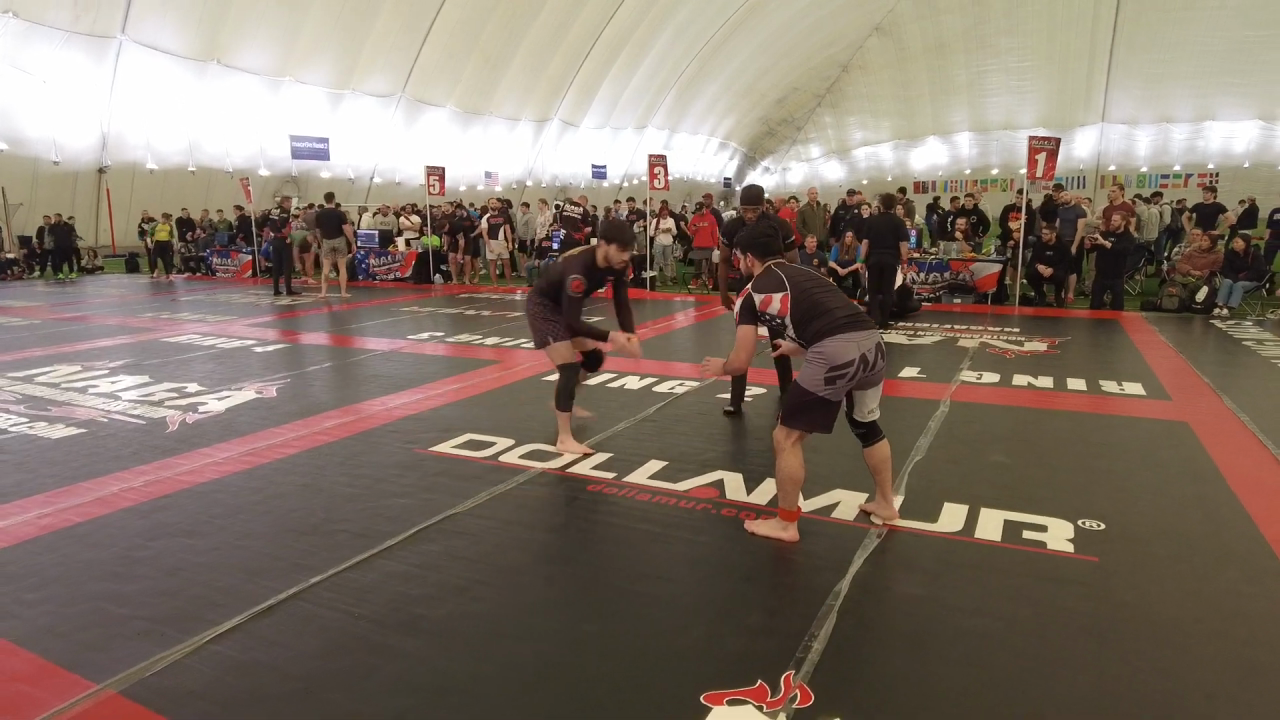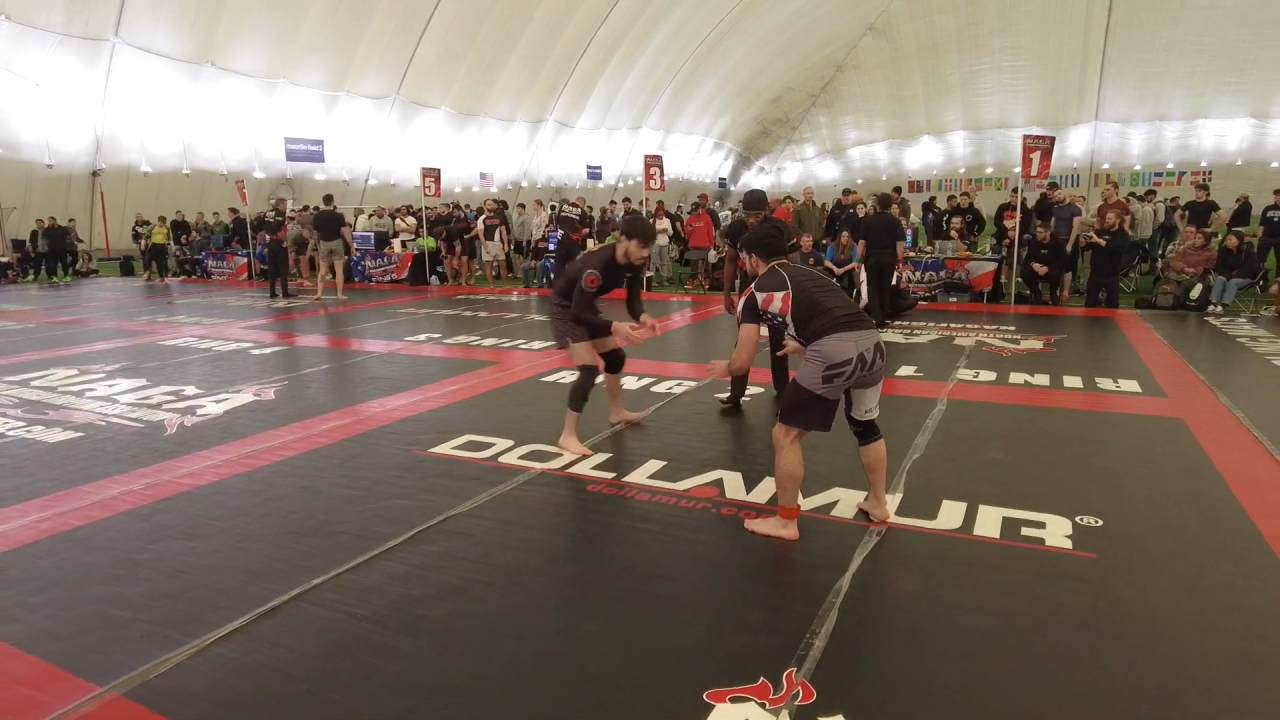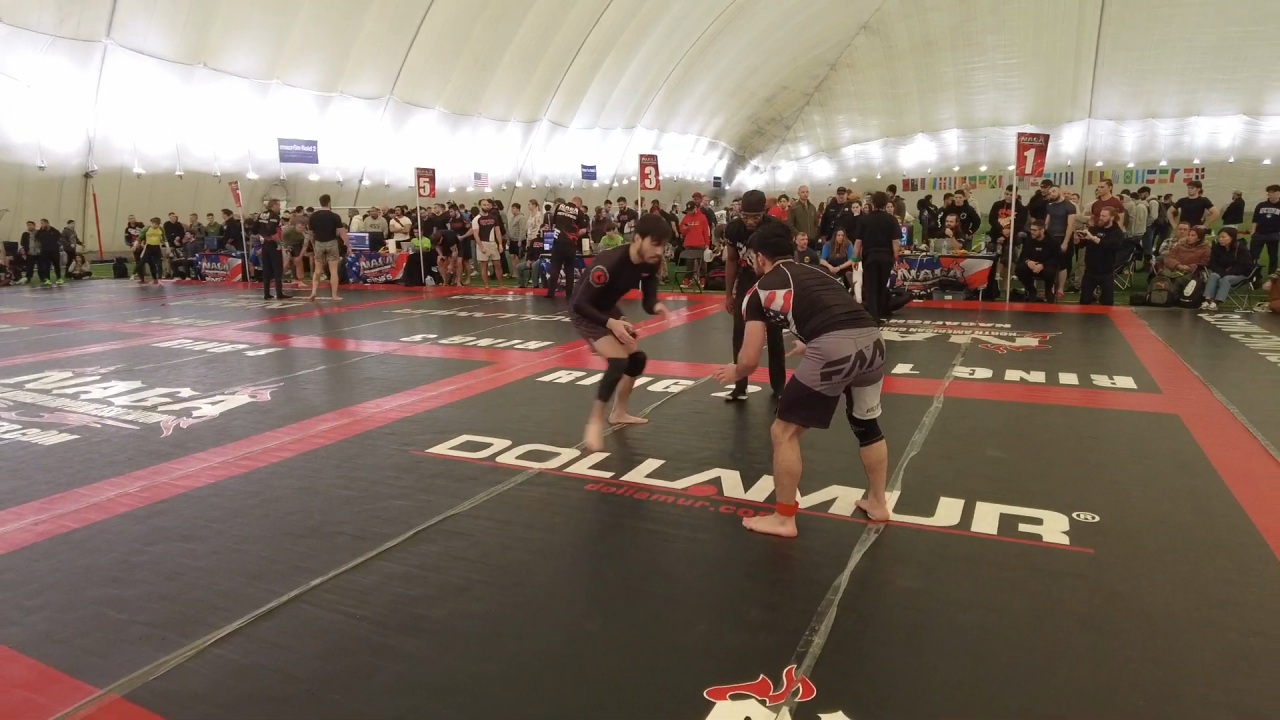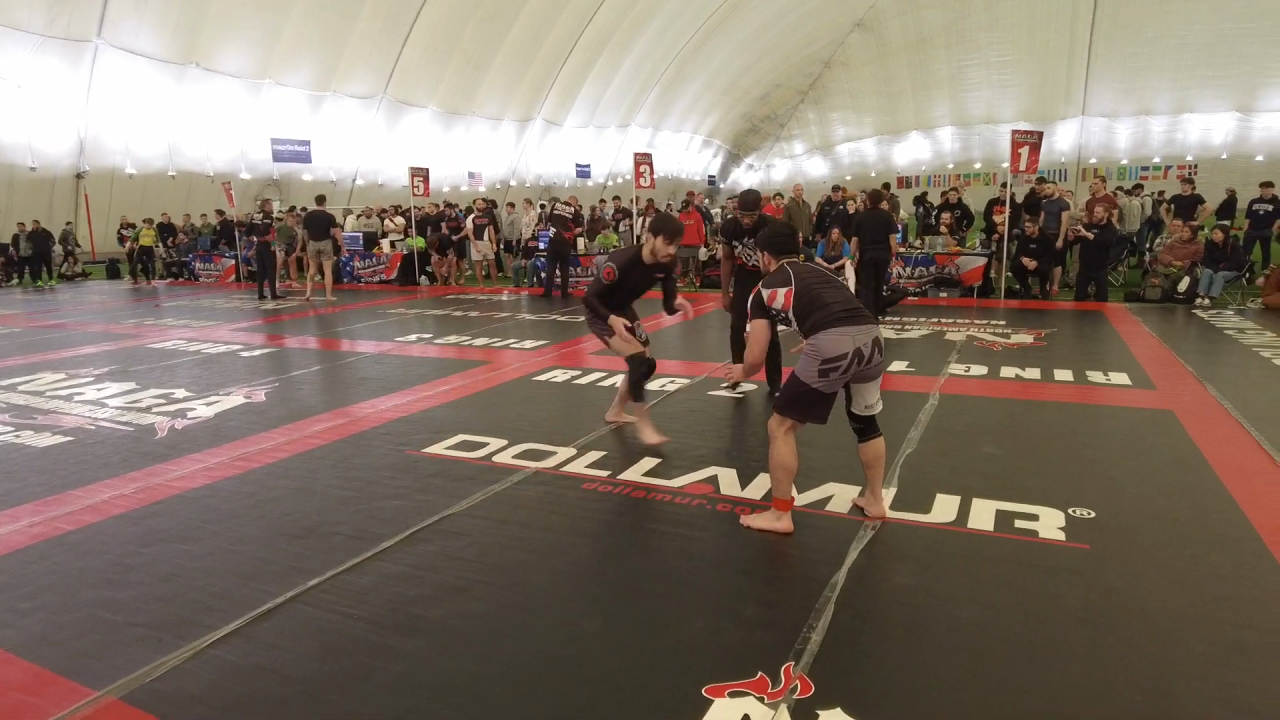
dt=0.1s
person 1, frame 1
left shoulder: (751, 294)
right shoulder: (804, 274)
left elbow: (740, 363)
left wrist: (720, 367)
left hip: (836, 355)
right hip: (871, 342)
left knee: (787, 437)
right knee: (867, 425)
left ankle: (786, 524)
right ankle: (885, 502)
person 1, frame 2
left shoulder: (756, 293)
right shoulder: (811, 275)
left elbow: (742, 362)
left wrist: (725, 368)
left hip: (833, 353)
right hip: (871, 342)
left knee: (785, 436)
right knee: (865, 425)
left ankle: (785, 522)
right ankle: (878, 503)
person 1, frame 3
left shoulder: (759, 291)
right shoulder: (815, 274)
left elbow: (750, 360)
left wrist: (735, 372)
left hip: (833, 350)
right hip: (872, 340)
left knee: (784, 432)
right knee: (866, 425)
left ankle: (783, 519)
right ankle: (878, 502)
person 1, frame 4
left shoulder: (765, 288)
right shoulder: (820, 273)
left elbow: (755, 359)
left wrist: (742, 372)
left hip: (831, 347)
right hip: (871, 338)
left knee: (780, 427)
right knee: (865, 421)
left ankle: (780, 514)
right ankle: (874, 500)
person 2, frame 1
left shoulder: (618, 265)
right shoulder: (578, 270)
left elbow: (621, 302)
right elbow: (572, 322)
left wrist: (630, 334)
right wrist: (611, 337)
left hip: (563, 306)
right hip: (541, 306)
left knee: (595, 357)
right knee: (569, 368)
left ankle: (566, 405)
right ankle: (564, 438)
person 2, frame 2
left shoulder: (636, 263)
right shoulder: (597, 264)
left elbow: (633, 300)
right elbow: (578, 313)
left wrist: (642, 318)
right wrist: (615, 328)
left hip: (586, 309)
right hip: (565, 309)
left knee: (615, 357)
right knee: (589, 369)
left ankle: (617, 411)
right ankle: (568, 436)
person 2, frame 3
left shoulder: (651, 263)
right shoulder: (609, 263)
left elbow: (648, 298)
right elbow: (581, 303)
left wrist: (657, 308)
right wrist: (610, 323)
left hip: (608, 309)
right hip: (586, 312)
left knee: (637, 360)
right knee: (619, 361)
left ankle: (618, 412)
right ankle: (595, 422)
person 2, frame 4
left shoulder: (668, 264)
right shoulder: (621, 261)
left elbow: (667, 306)
right elbow: (588, 298)
left wrist: (678, 303)
right wrist: (612, 319)
left hip: (624, 311)
right hip: (603, 314)
left knee: (646, 364)
right knee: (638, 361)
left ankle: (616, 411)
right ankle: (644, 424)
person 3, frame 1
left shoulder: (780, 227)
right shoulder: (731, 228)
left elbow: (793, 264)
right elbow: (724, 262)
right wrist: (724, 293)
left knee: (779, 340)
person 3, frame 2
left shoulder: (781, 230)
right shoulder: (734, 229)
right elbow: (730, 262)
right wrist: (727, 294)
right hip: (749, 283)
left knee: (776, 338)
person 3, frame 3
right shoulder: (733, 229)
right elbow: (731, 261)
right wrist: (729, 295)
right hip: (746, 281)
left knee: (774, 336)
right knee: (740, 333)
person 3, frame 4
right shoulder: (729, 227)
right elbow: (727, 259)
right wrist: (725, 292)
right hip: (743, 279)
left knee: (769, 332)
right knee: (736, 328)
